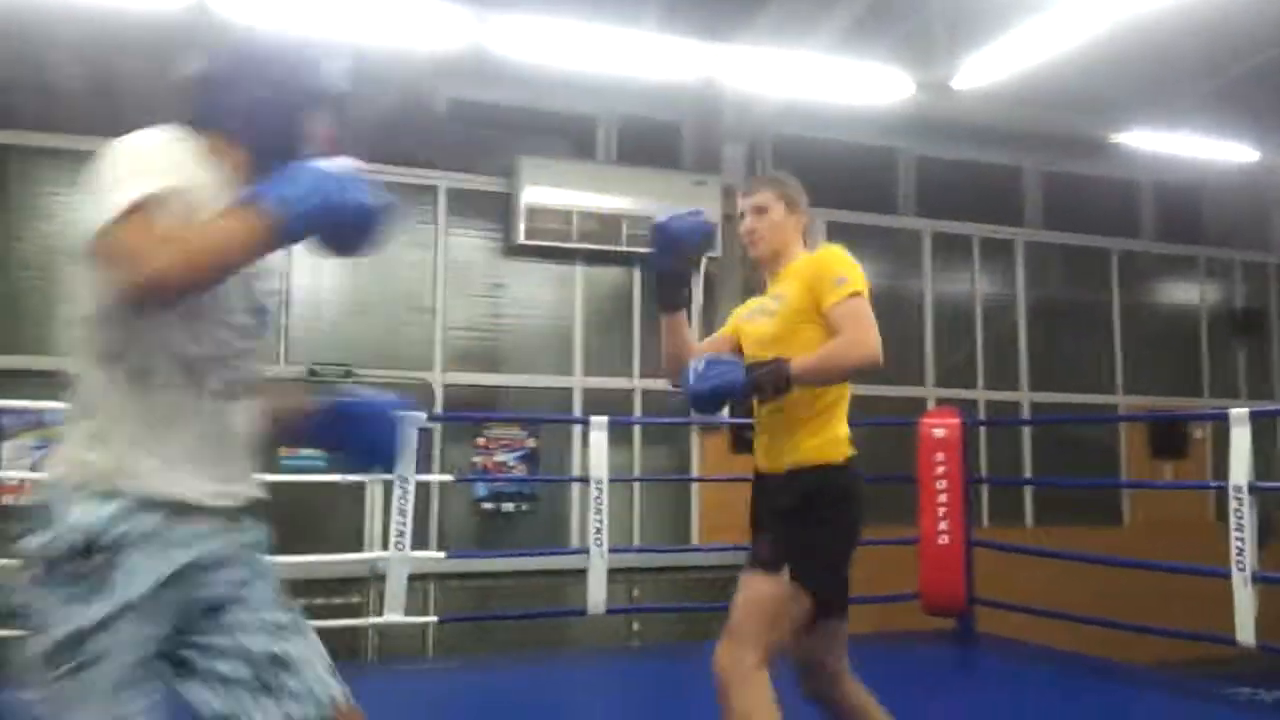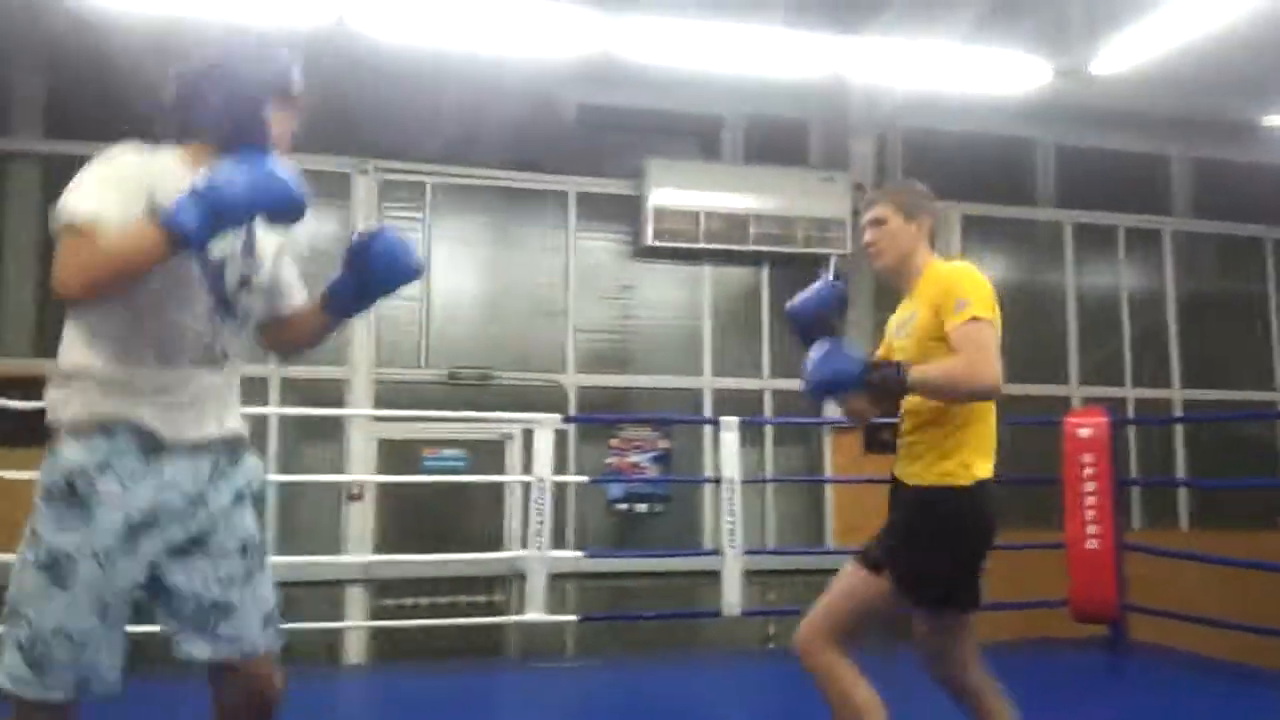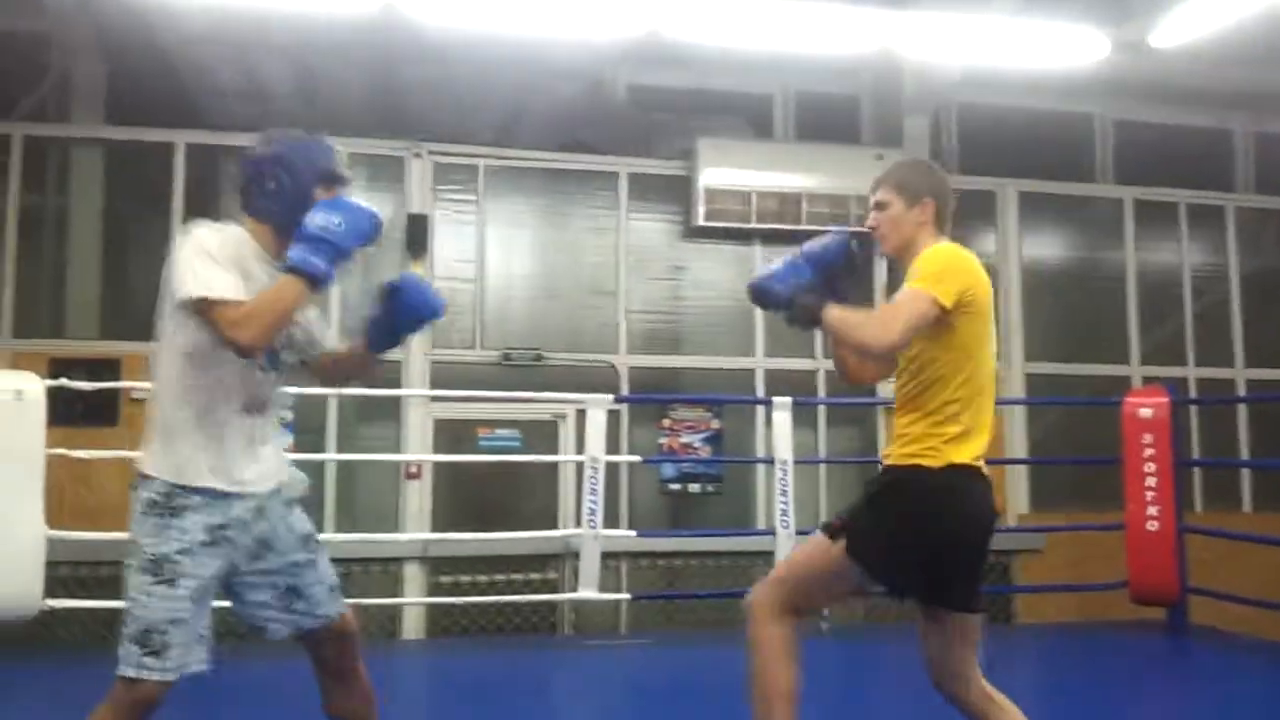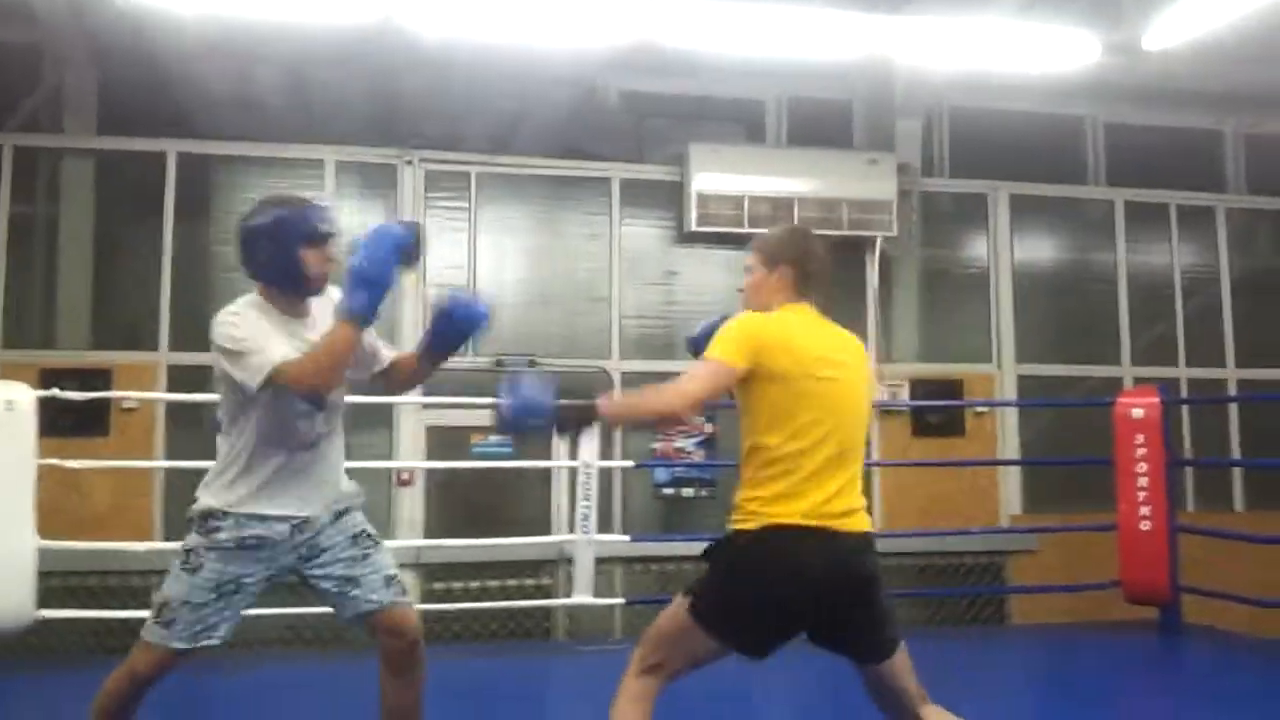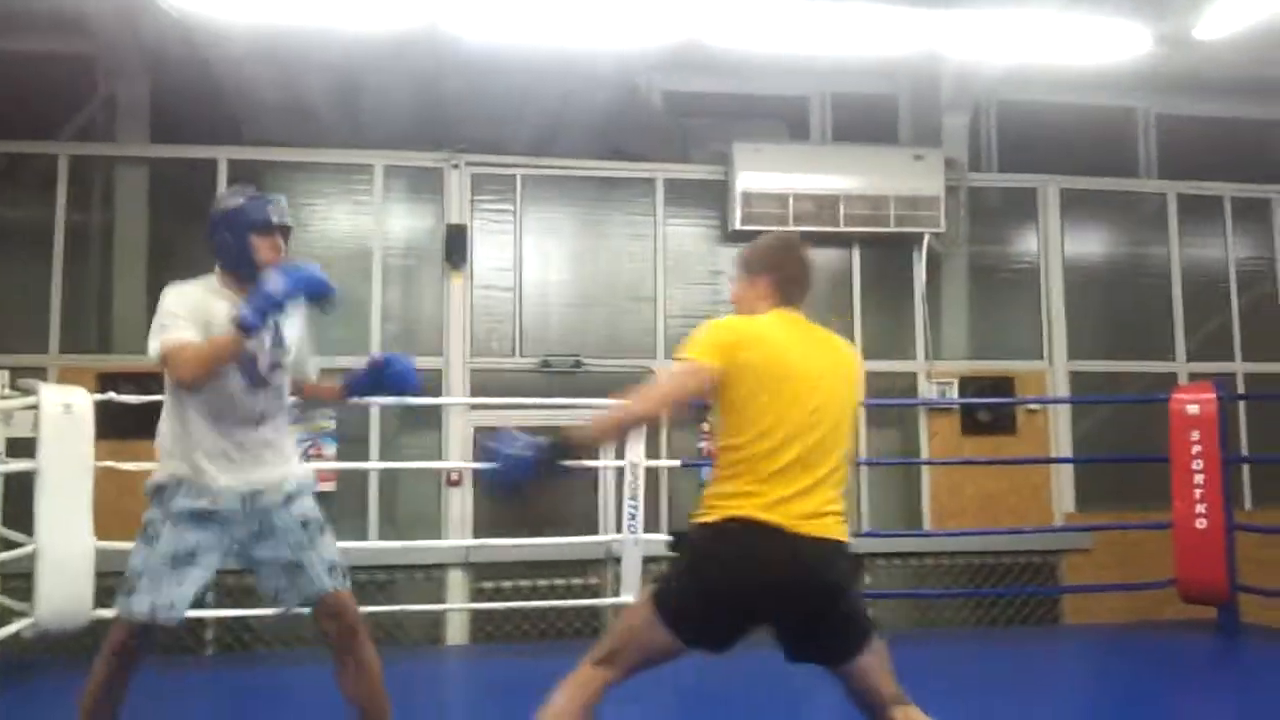
dt=0.4s
person 1, frame 1
left shoulder: (254, 226)
right shoulder: (151, 155)
right elbow: (149, 269)
left wrist: (313, 418)
right wrist: (287, 205)
left hip: (221, 532)
right hip: (116, 520)
person 1, frame 2
left shoulder: (251, 218)
right shoulder: (132, 172)
left elbow: (285, 334)
right elbow: (73, 279)
left wrist: (349, 291)
right wrist: (196, 214)
left hip: (215, 463)
right hip: (110, 460)
person 1, frame 3
left shoulder: (287, 270)
right shoulder: (206, 244)
left elbow: (325, 367)
right elbow: (247, 332)
left wrist: (386, 329)
right wrist: (315, 257)
left hip: (263, 494)
right hip: (187, 494)
left knee: (336, 638)
person 1, frame 4
left shoulder: (331, 305)
right shoulder: (237, 324)
left elbow: (391, 375)
right elbow: (315, 379)
left wrist: (438, 342)
right wrist: (363, 296)
left hip: (325, 512)
right hip: (239, 519)
left knee: (403, 632)
right knee: (149, 662)
person 1, frame 5
left shoulder: (286, 309)
right shoulder: (184, 299)
left elbow: (308, 389)
right elbow: (185, 374)
left wrist: (363, 381)
right wrist: (252, 313)
left hip: (277, 492)
right hip: (194, 494)
left knee: (343, 617)
right knee: (129, 634)
person 2, frame 1
left shoulder: (828, 264)
right shoulder: (750, 312)
left elbow: (865, 351)
right elbow: (687, 373)
left wrist: (769, 376)
right wrist: (673, 290)
left hip: (819, 487)
right hip: (778, 489)
left knee: (737, 662)
right knee: (823, 675)
person 2, frame 2
left shoulder: (957, 282)
right shoulder: (904, 316)
left elbow: (985, 377)
right elbow: (863, 409)
left wrist: (894, 377)
right wrist: (824, 350)
left hip: (945, 499)
right hip: (927, 496)
left knee: (816, 641)
right knee: (955, 668)
person 2, frame 3
left shoulder: (946, 261)
right shoulder: (938, 273)
left elbow: (881, 340)
right elbow: (862, 370)
left wrist: (811, 306)
right wrist: (822, 303)
left hip: (923, 487)
right hip: (959, 494)
left knee: (768, 606)
person 2, frame 4
left shoulder: (751, 330)
right shoulder: (853, 351)
left elbow: (675, 402)
left wrist: (574, 411)
left hip: (768, 550)
right hip: (848, 552)
left knee: (646, 672)
person 2, frame 5
left shoulder: (729, 335)
right shoulder: (845, 359)
left elbow: (647, 404)
left wrist: (554, 448)
left hip: (732, 547)
right hip: (820, 556)
left knee: (598, 670)
